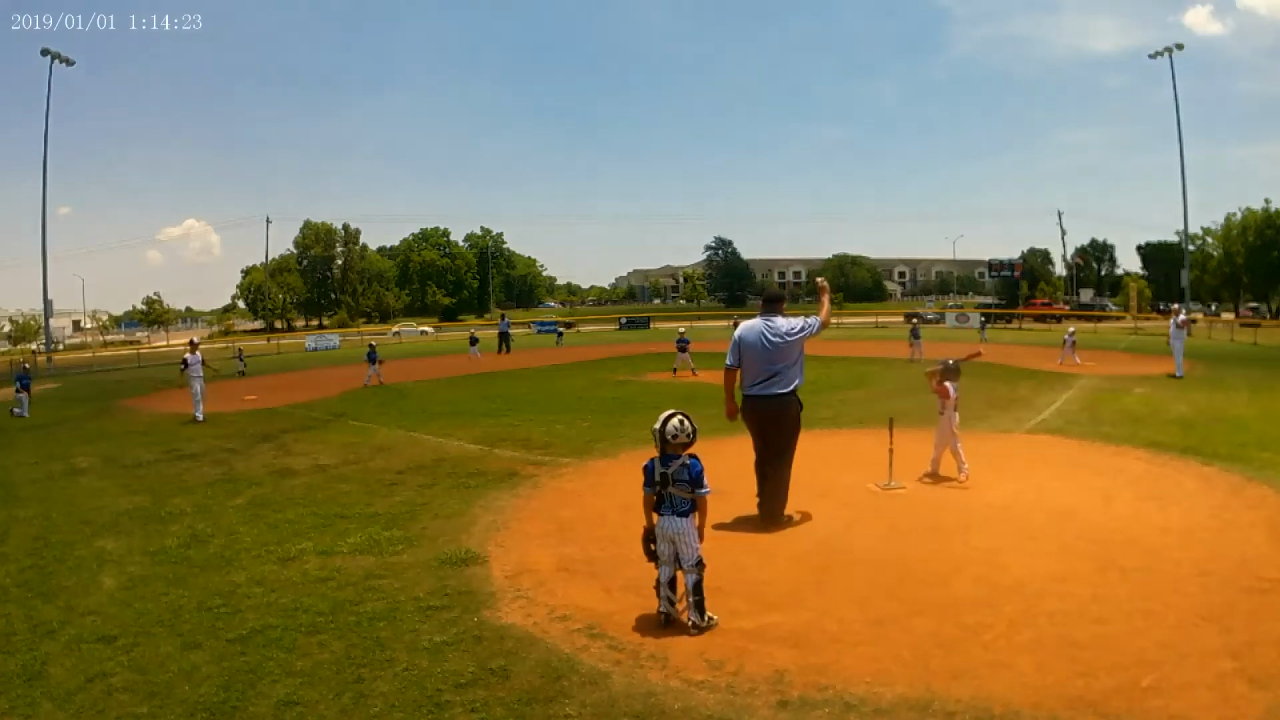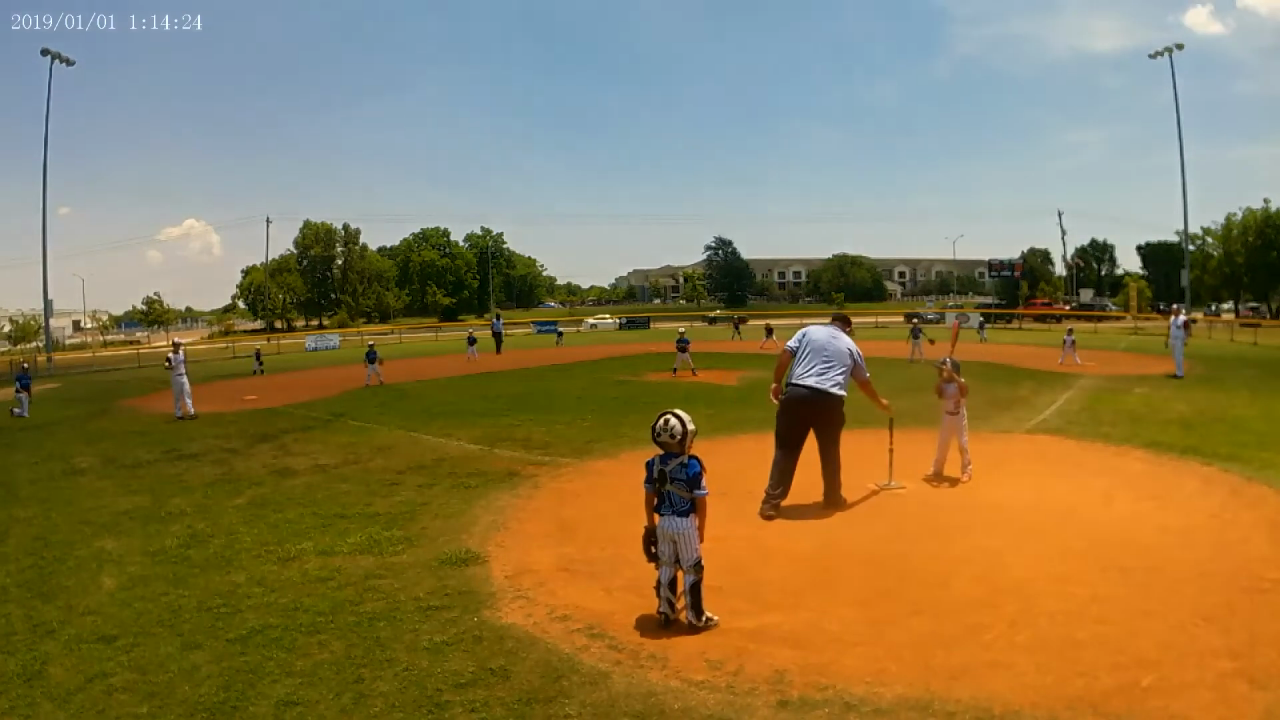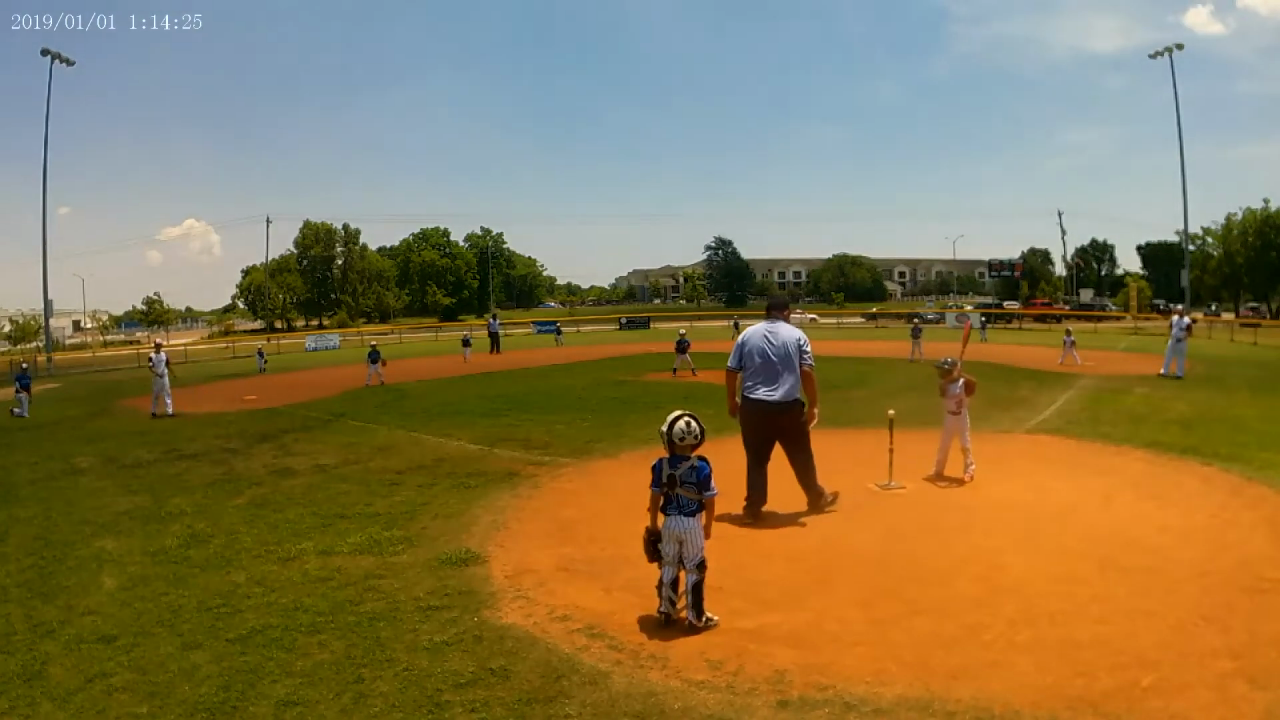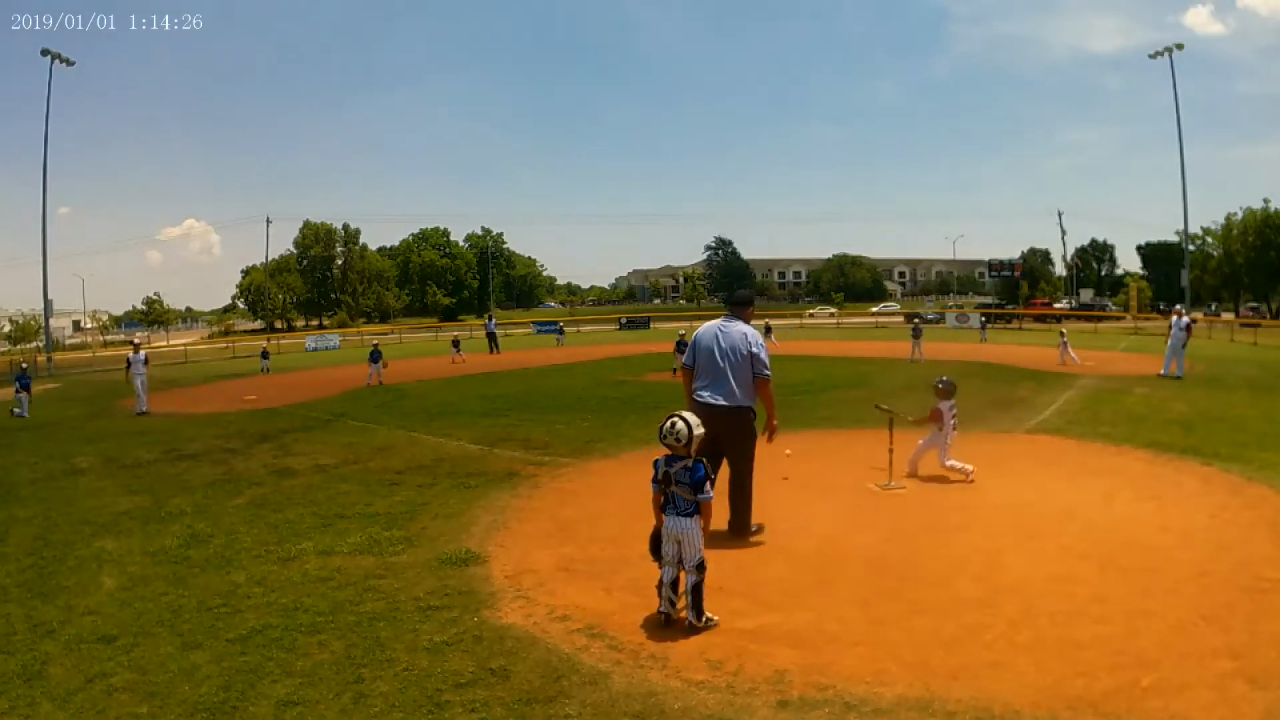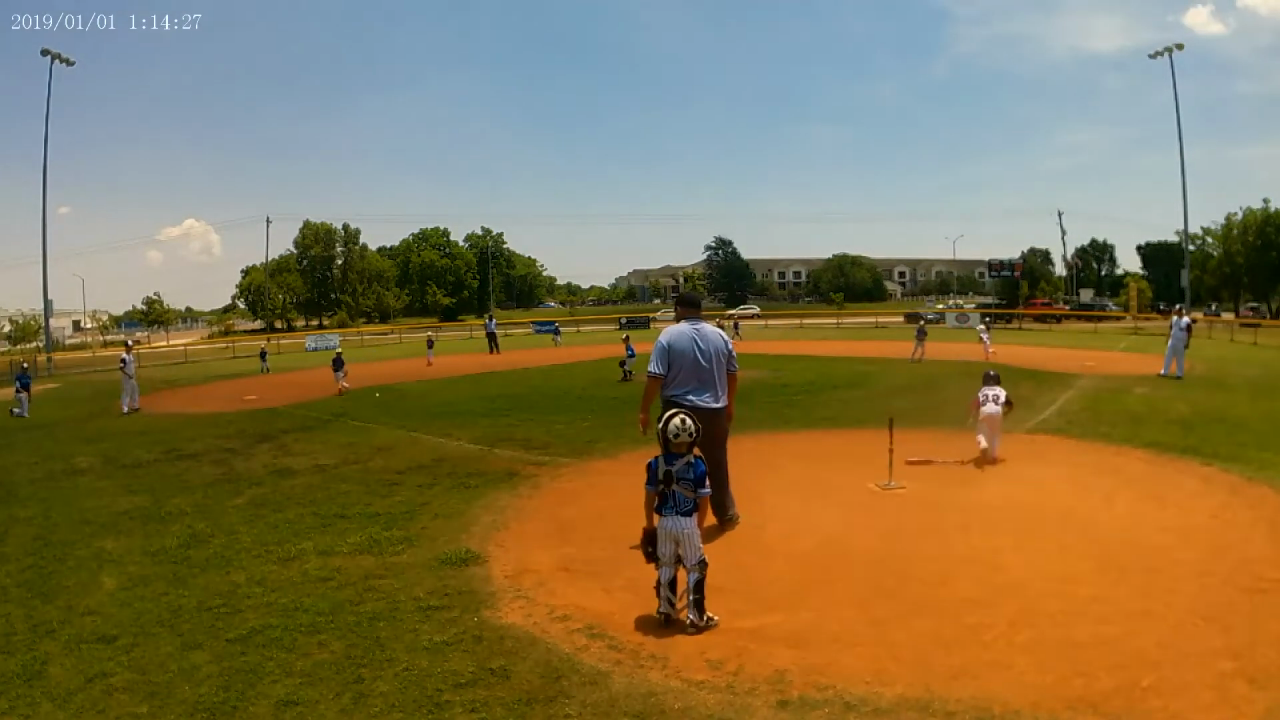
dt=1s
person 1, frame 1
left shoulder: (744, 329)
right shoulder: (792, 327)
left elbow: (731, 369)
right elbow: (823, 320)
left wrist: (730, 401)
right wrist: (824, 293)
left hip: (752, 404)
right hip: (783, 404)
left knee: (763, 455)
right knee: (780, 460)
left ankle: (765, 506)
right ankle: (773, 515)
person 1, frame 2
left shoulder: (808, 331)
right shoulder: (850, 345)
left elbow: (786, 354)
right elbow: (864, 381)
left wrist: (777, 383)
right wrist: (879, 402)
left hip: (796, 395)
right hip: (830, 400)
left knee: (786, 450)
right knee: (830, 451)
left ankle: (771, 503)
right ankle: (833, 498)
person 1, frame 3
left shoulder: (747, 334)
right shoulder: (796, 335)
left elbow: (731, 371)
right elbow: (807, 372)
left wrist: (732, 400)
right wrist: (813, 406)
left hip: (753, 406)
right hip: (788, 406)
left knee: (756, 460)
right knee: (801, 456)
left ankle: (753, 509)
right ankle: (817, 499)
person 1, frame 4
left shoulder: (703, 330)
right shoulder: (751, 336)
left elbow: (687, 369)
right elbow: (762, 381)
left wrist: (691, 400)
right wrist: (771, 416)
left hip: (703, 410)
right hip: (736, 413)
right knee: (740, 471)
right ankle: (740, 526)
person 1, frame 5
left shoulder: (669, 335)
right shoulder: (720, 336)
left elbow: (655, 378)
right elbow: (732, 375)
left wrist: (645, 411)
right wrist: (729, 405)
left hip: (678, 411)
right hip: (714, 412)
right knee: (717, 466)
right ankle: (726, 515)
person 2, frame 1
left shoulder: (652, 466)
right shoulder: (694, 466)
left elbow: (648, 499)
right elbow: (702, 500)
left wrist: (649, 524)
right wrist: (701, 526)
left hip: (663, 523)
right hip: (685, 523)
left knee: (665, 568)
right knee: (693, 570)
left ankle: (666, 612)
right ankle: (697, 618)
person 2, frame 2
left shoulder: (654, 464)
right shoulder: (693, 466)
left elbow: (649, 498)
right elbow: (700, 502)
left wrist: (650, 524)
right wrist: (701, 528)
left hip: (664, 523)
right hip: (686, 523)
left knee: (666, 568)
right knee: (692, 570)
left ankle: (666, 612)
right ankle: (696, 617)
person 2, frame 3
left shoulder: (661, 466)
right shoulder: (701, 467)
left elbow: (655, 499)
right elbow: (709, 502)
left wrist: (653, 524)
right wrist: (708, 526)
left hip: (670, 523)
right hip: (692, 523)
left knee: (668, 567)
right knee: (695, 570)
left ankle: (666, 611)
right ankle: (696, 617)
person 2, frame 4
left shoulder: (661, 464)
right shoulder: (698, 468)
left elbow: (656, 499)
right elbow: (705, 504)
left wrist: (659, 523)
right wrist: (706, 529)
left hip: (669, 522)
right hip: (690, 524)
left knee: (668, 567)
right knee: (694, 570)
left ankle: (666, 611)
right ankle: (696, 617)
person 2, frame 5
left shoulder: (655, 464)
right shoulder: (697, 465)
left elbow: (649, 499)
right elbow: (704, 501)
left wrist: (649, 524)
right wrist: (700, 525)
left hip: (665, 522)
right hip: (687, 523)
left knee: (666, 567)
right knee: (696, 569)
left ankle: (666, 611)
right ankle: (696, 617)
